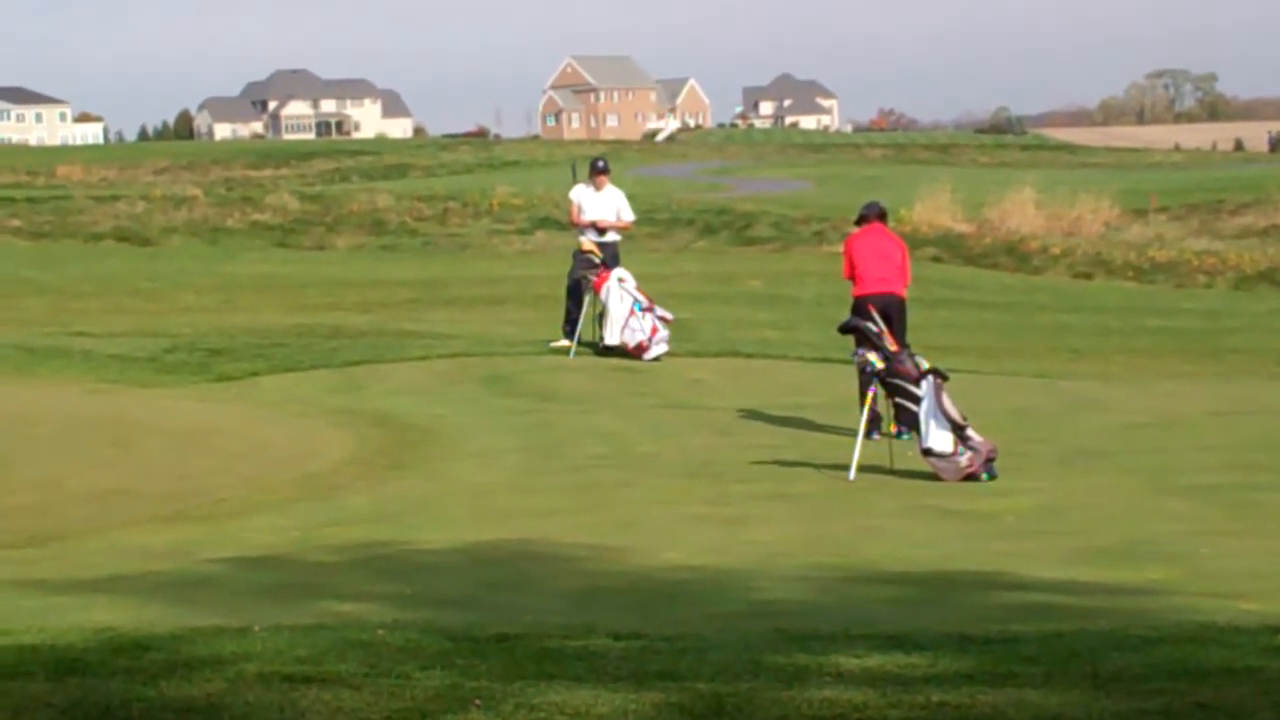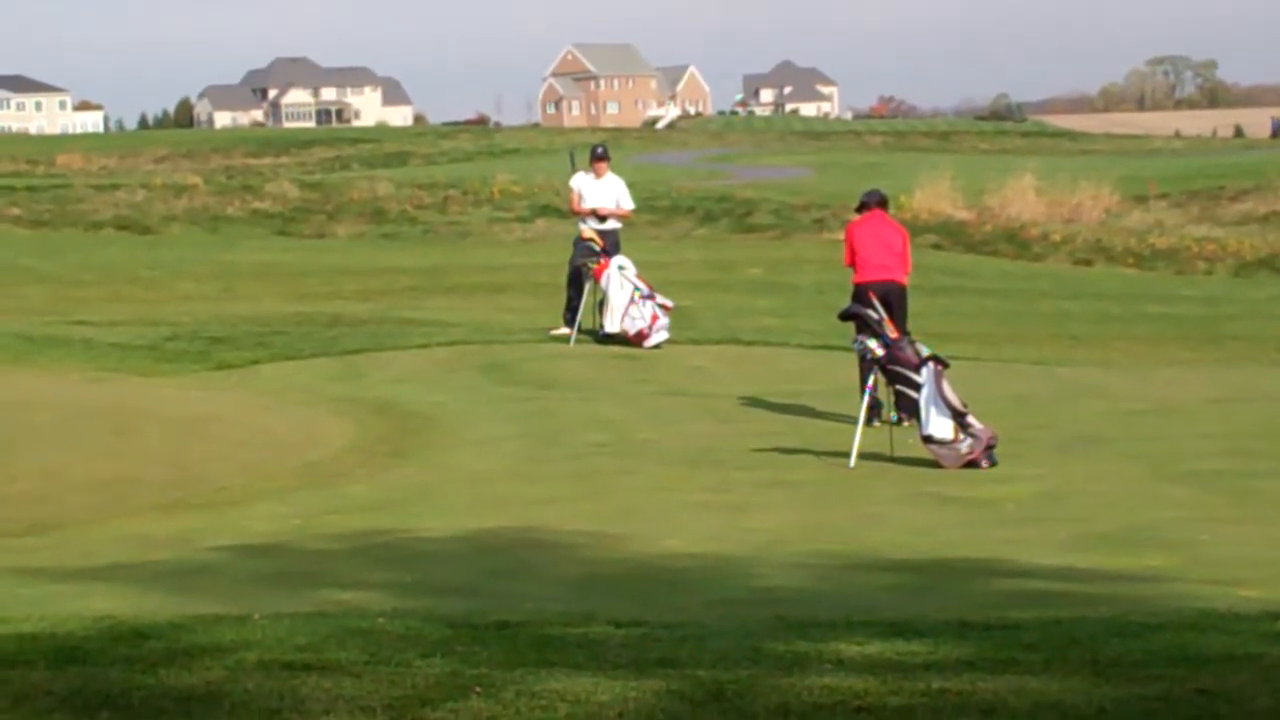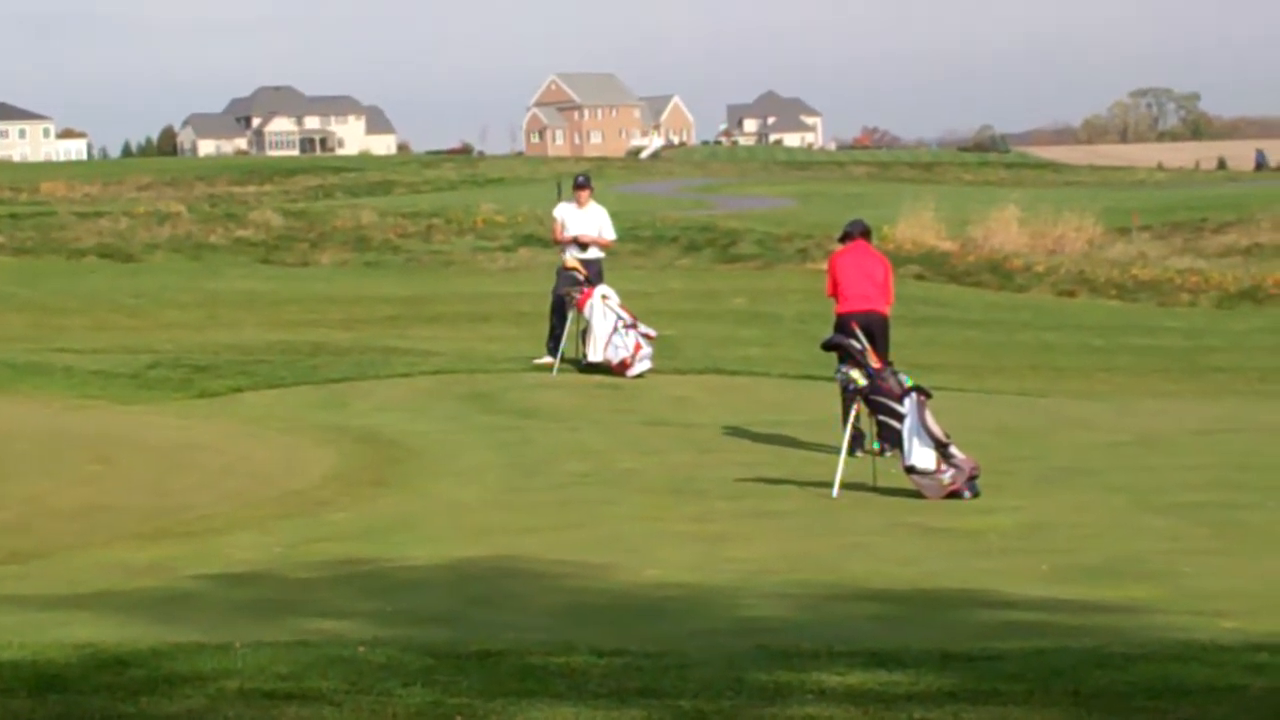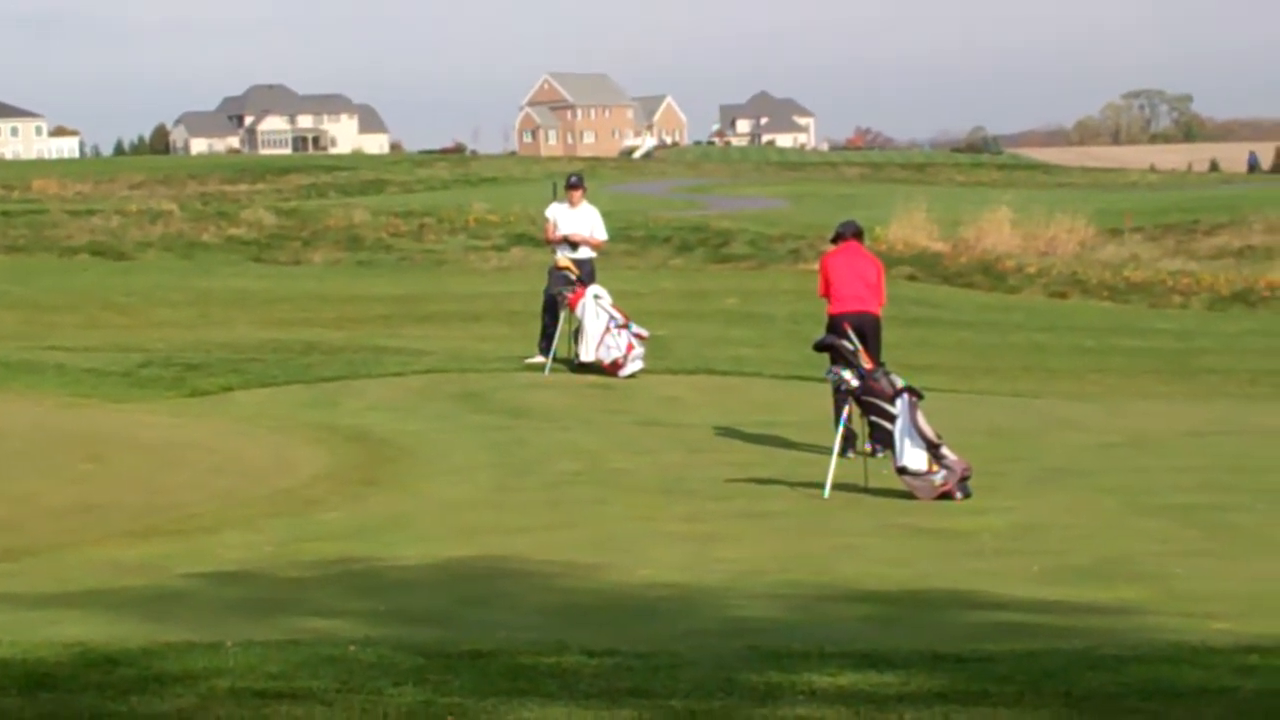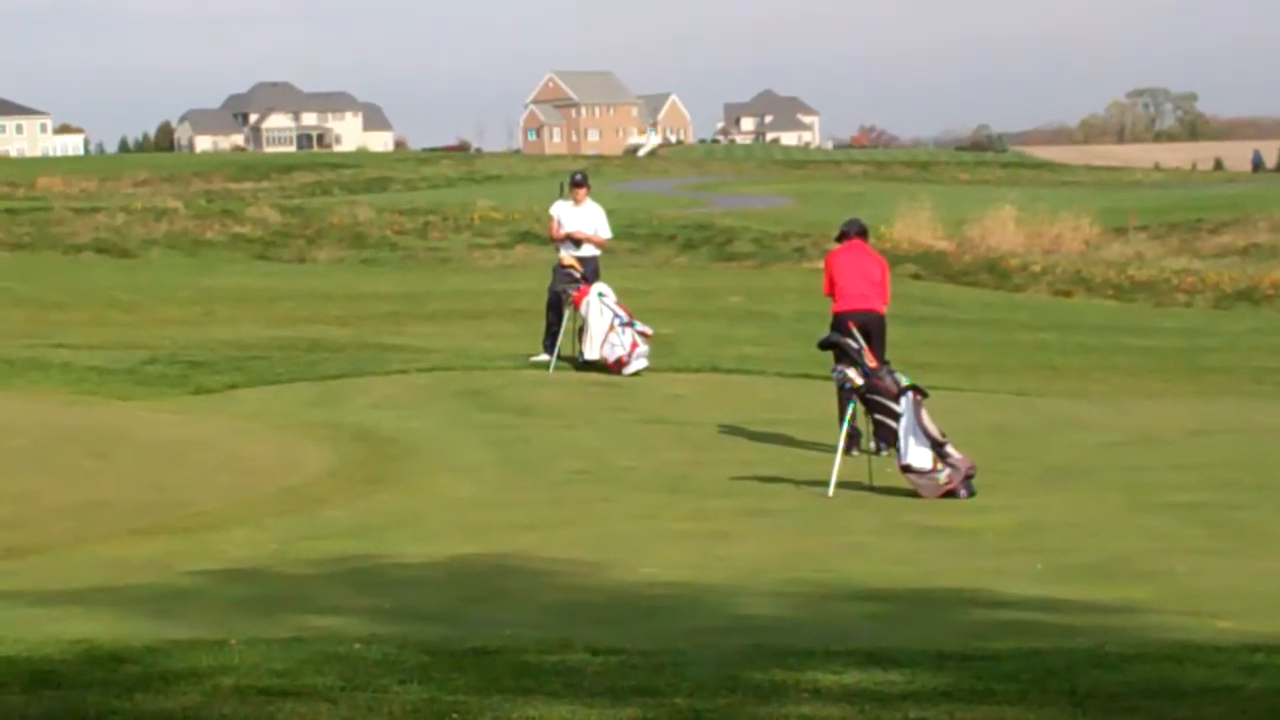
dt=0.3s
person 1, frame 1
left shoulder: (853, 240)
right shoulder: (898, 242)
left elbow: (849, 274)
right elbow: (906, 280)
left hip: (866, 299)
right hip: (894, 299)
left ankle: (873, 424)
right ankle: (903, 423)
person 1, frame 2
left shoulder: (854, 227)
right shoulder: (899, 229)
left elbow: (850, 261)
right elbow: (906, 268)
left hip: (866, 286)
right hip: (895, 286)
left ankle: (873, 411)
right ankle: (904, 411)
person 1, frame 3
left shoulder: (836, 258)
right shoulder: (882, 260)
left elbow: (833, 293)
right elbow: (889, 299)
left hip: (848, 317)
right hip: (877, 318)
left ankle: (856, 442)
person 1, frame 4
left shoulder: (829, 258)
right shoulder: (874, 260)
left elbow: (824, 293)
right elbow: (881, 299)
left hip: (840, 318)
right hip: (869, 318)
left ankle: (847, 442)
right ankle: (878, 442)
person 1, frame 5
left shoulder: (833, 257)
right shoulder: (878, 259)
left elbow: (829, 291)
right elbow: (885, 298)
left hip: (844, 316)
right hip: (874, 317)
left ankle: (851, 440)
right ankle: (883, 440)
person 2, frame 1
left shoulder: (617, 194)
right shoulder: (579, 191)
left elbow: (628, 223)
right elbow: (573, 220)
left wrist: (609, 223)
right wrist: (592, 223)
left hip: (609, 248)
right hip: (586, 245)
right knee: (574, 286)
right ankle: (569, 335)
person 2, frame 2
left shoulder: (617, 183)
right shoulder: (580, 179)
left elbow: (628, 212)
right elbow: (574, 208)
left wrist: (609, 211)
right wrist: (592, 210)
left hip: (609, 235)
right hip: (587, 233)
right knee: (575, 274)
right ankle: (569, 323)
person 2, frame 3
left shoulder: (600, 212)
right shoulder: (563, 209)
left elbow: (609, 242)
right elbow: (556, 237)
left wrist: (591, 239)
right wrist: (574, 238)
left hip: (592, 264)
right knee: (558, 303)
right ankle: (552, 352)
person 2, frame 4
left shoulder: (592, 212)
right shoulder: (555, 209)
left elbow: (600, 243)
right elbow: (548, 237)
left wrist: (582, 238)
right wrist: (564, 237)
left hip: (585, 264)
right knee: (550, 303)
right ankle: (544, 352)
person 2, frame 5
left shoulder: (596, 210)
right shoulder: (560, 206)
left elbow: (604, 241)
right elbow: (552, 235)
left wrist: (585, 236)
right wrist: (567, 235)
left hip: (589, 262)
right knee: (554, 301)
right ankle: (549, 349)
